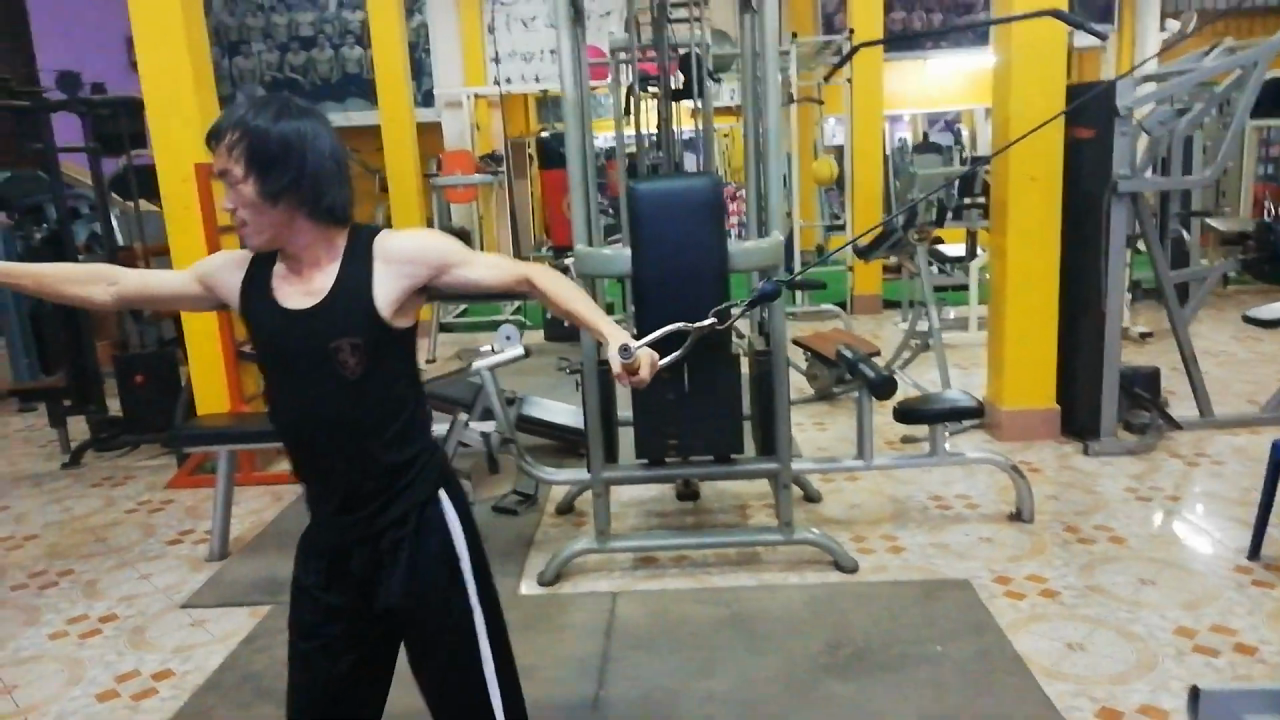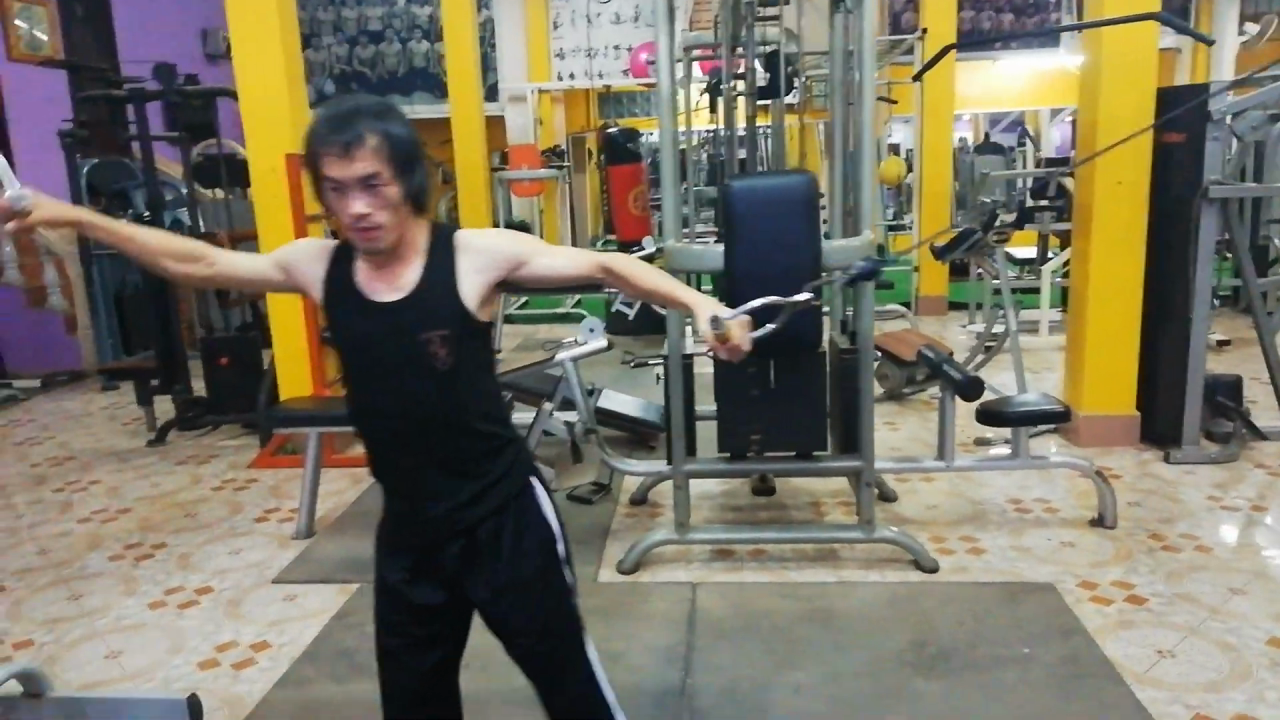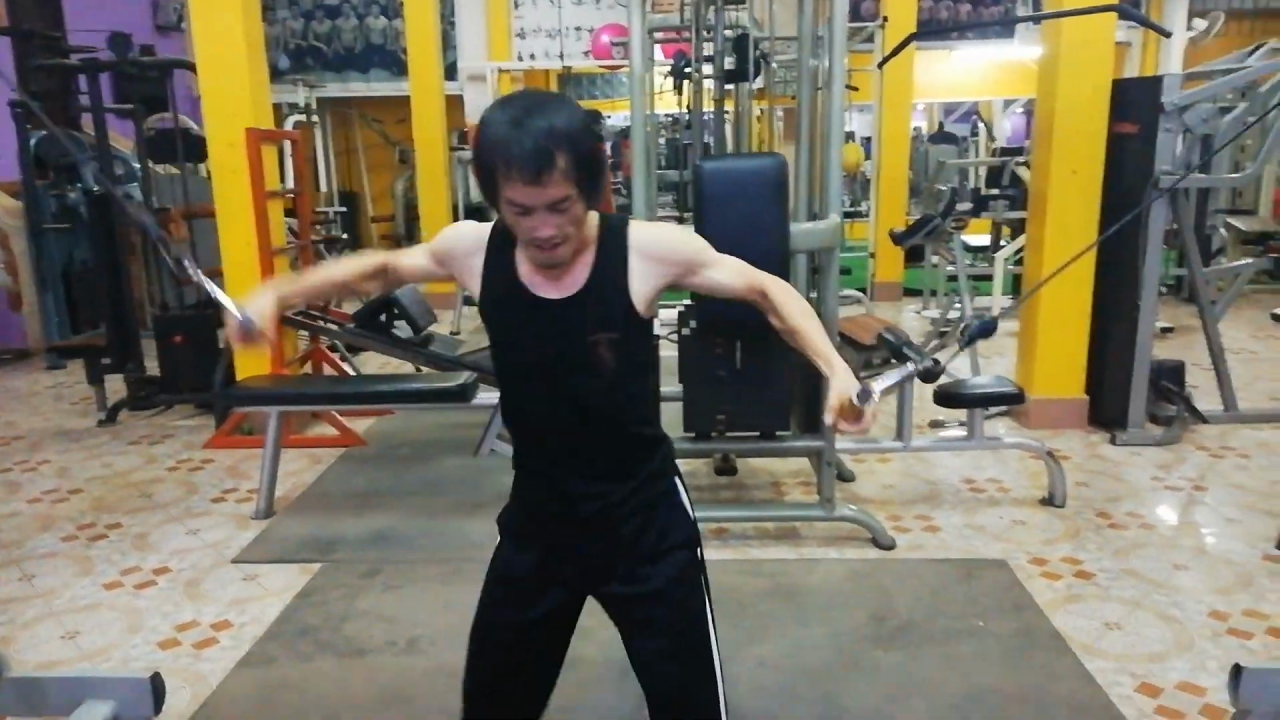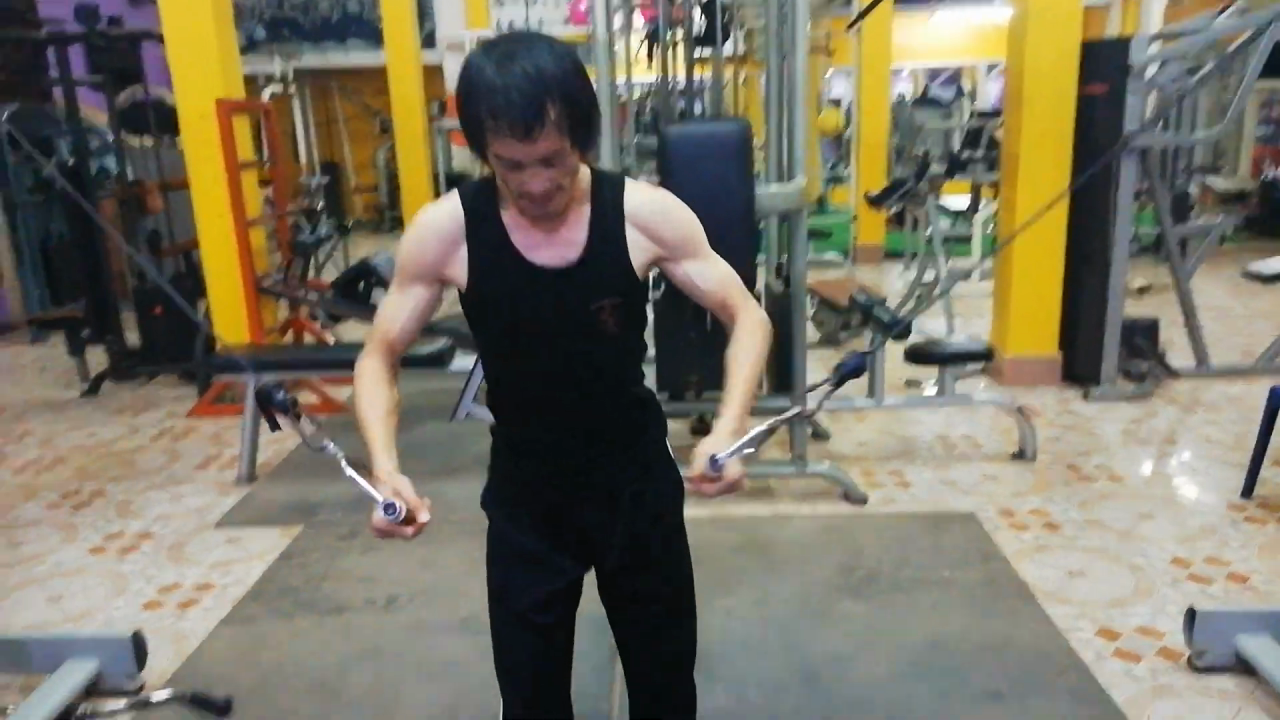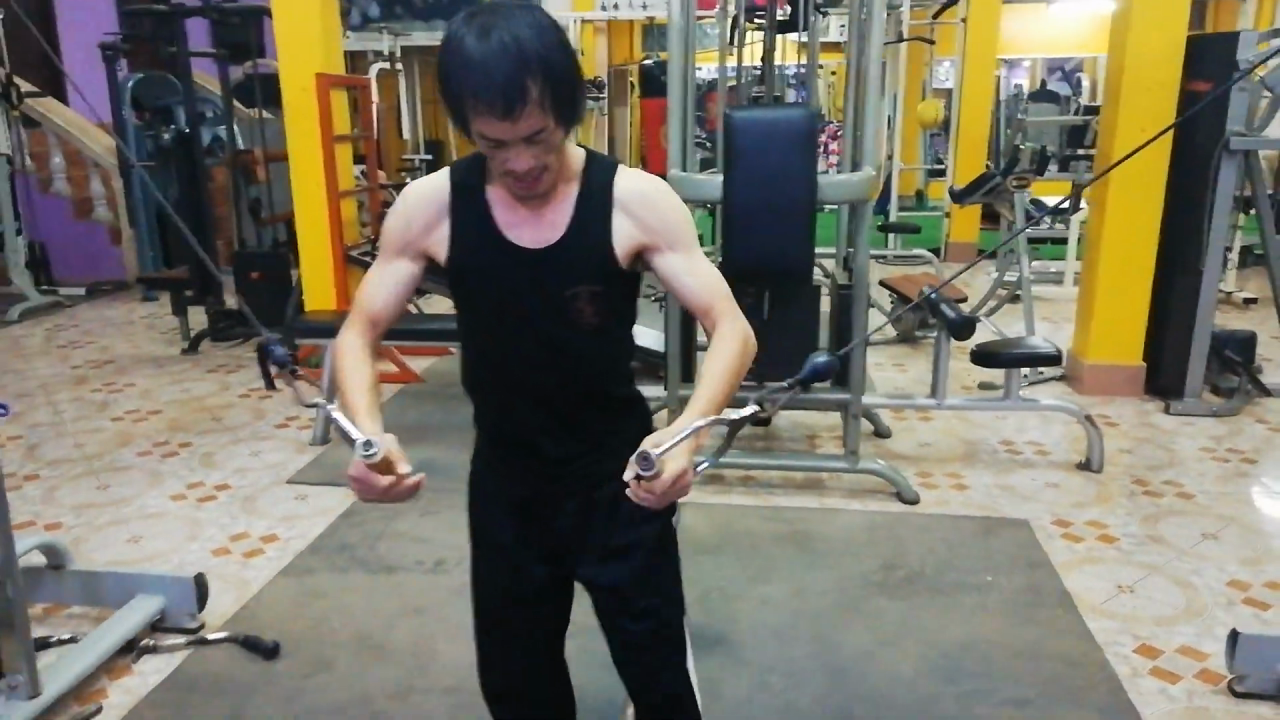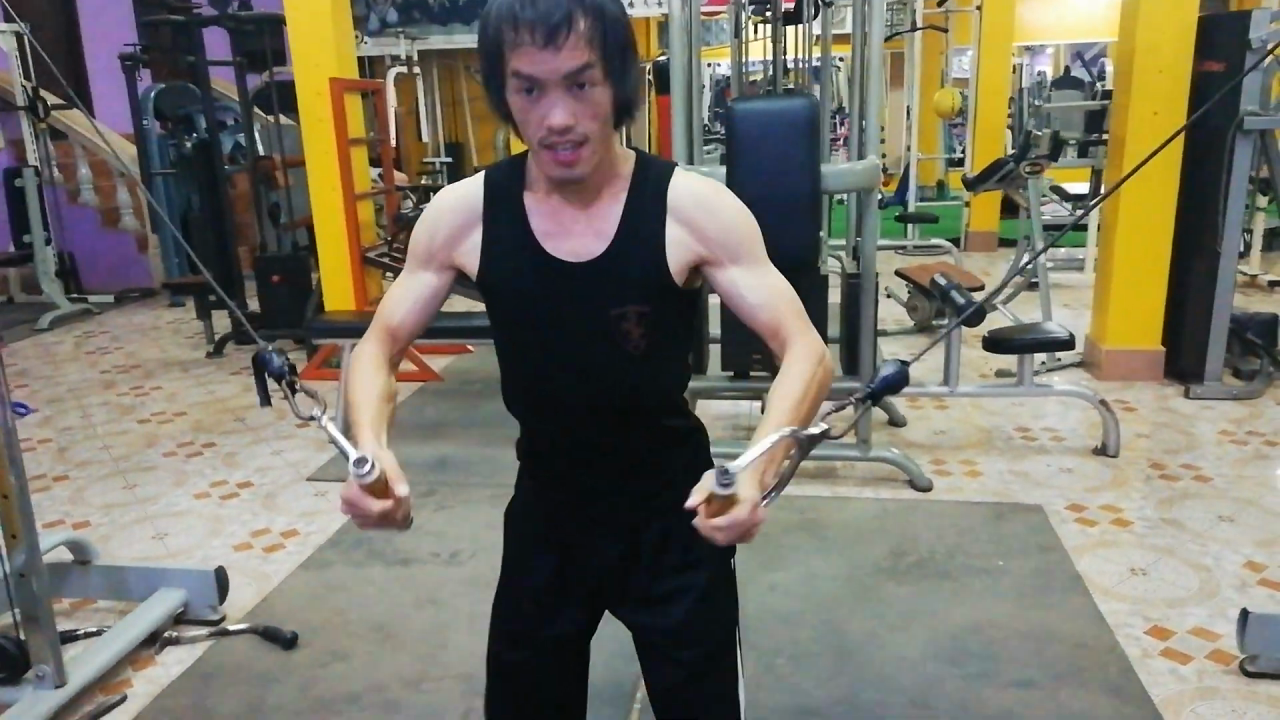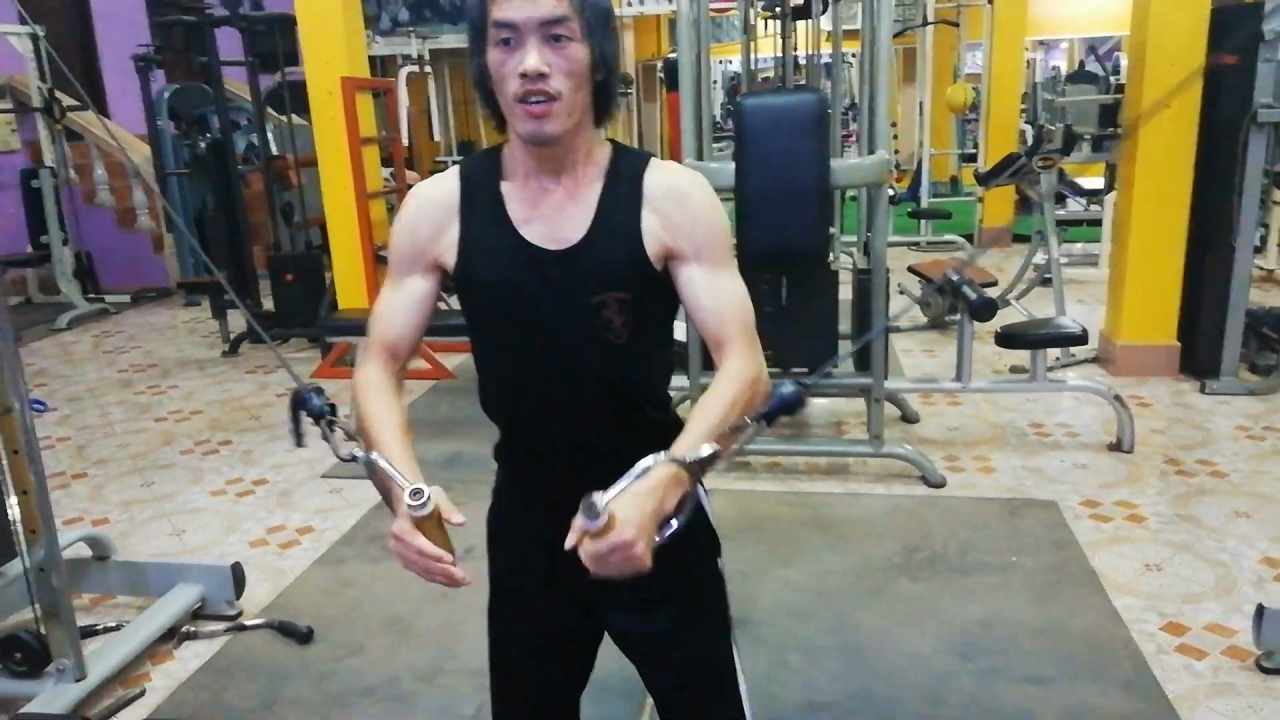
dt=0.5s
person 1, frame 1
left shoulder: (395, 258)
right shoulder: (237, 278)
left elbow: (527, 278)
right elbow: (110, 287)
left wrist: (610, 334)
left hip: (418, 526)
right hip: (331, 537)
person 1, frame 2
left shoulder: (476, 254)
right shoulder: (319, 267)
left elbow: (602, 266)
right elbow: (196, 262)
left wrist: (698, 304)
right wrist: (71, 215)
left hip: (505, 518)
right hip: (410, 532)
person 1, frame 3
left shoulder: (649, 249)
right shoulder: (475, 251)
left elbow: (766, 289)
right elbow: (383, 266)
left wrist: (833, 365)
right wrist: (277, 295)
left hip: (645, 520)
right hip: (537, 522)
person 1, frame 4
left shoulder: (643, 212)
right shoulder: (445, 230)
left elbow: (743, 314)
right elbow: (379, 357)
left wrist: (727, 428)
right wrist: (385, 468)
left hip: (636, 483)
right hip: (524, 497)
person 1, frame 5
left shoulder: (635, 200)
right shoulder: (432, 204)
left elbow: (731, 329)
right elbow: (359, 334)
left wrist: (688, 432)
right wrist: (367, 432)
left hip: (621, 482)
right hip: (505, 485)
person 1, frame 6
left shoulder: (691, 207)
right shoulder: (465, 214)
left elbow: (805, 352)
right elbow: (379, 345)
left wrist: (758, 464)
right wrist: (369, 452)
left hip: (670, 519)
right hip: (544, 517)
person 1, frame 7
left shoulder: (671, 196)
right shoulder: (439, 207)
left elbow: (743, 367)
right elbow: (380, 365)
left wrist: (658, 491)
right wrist: (407, 486)
left hip: (655, 512)
right hip: (526, 517)
